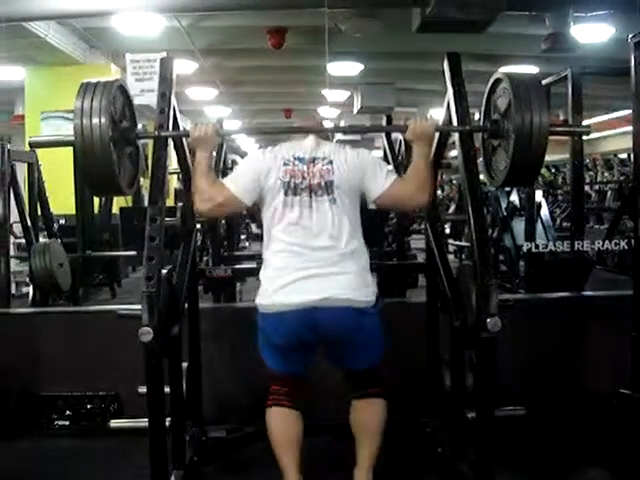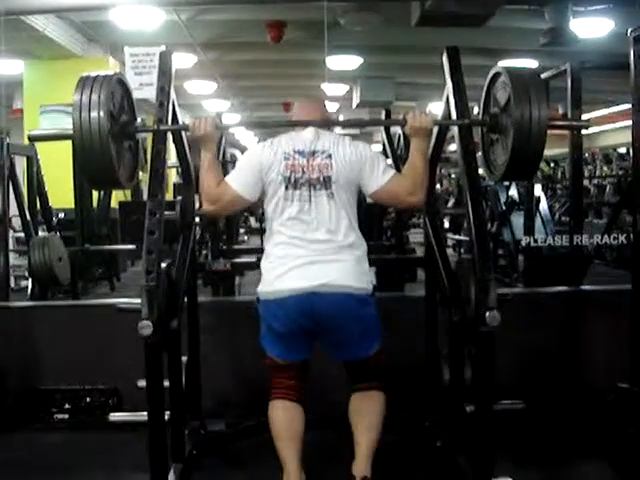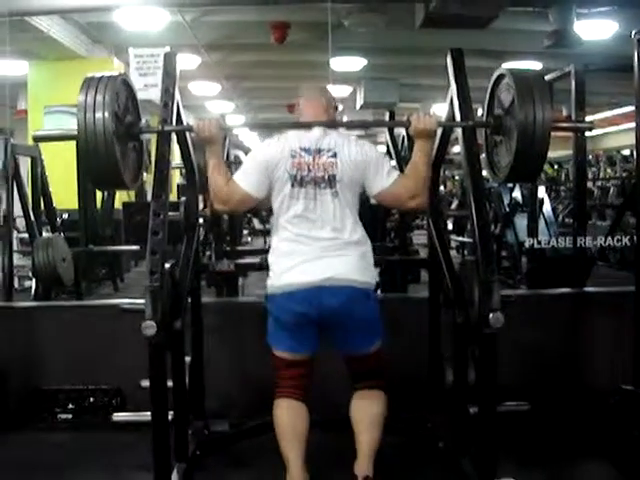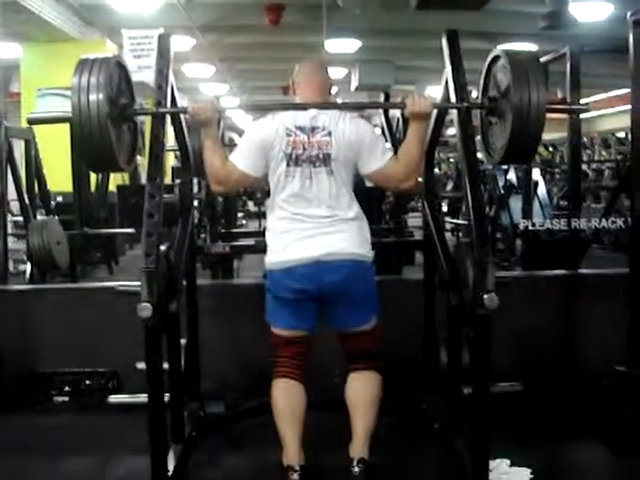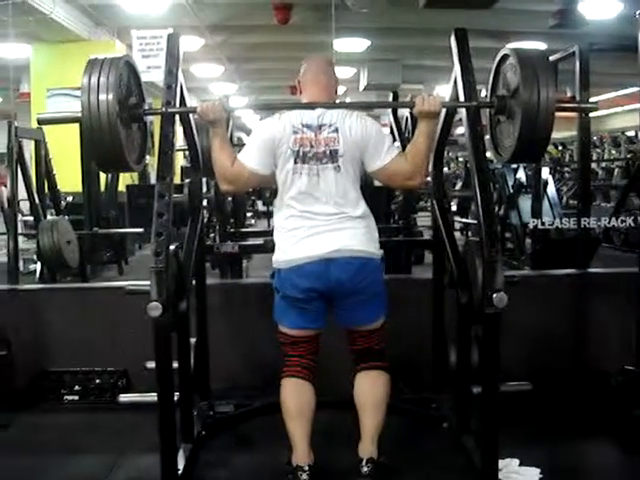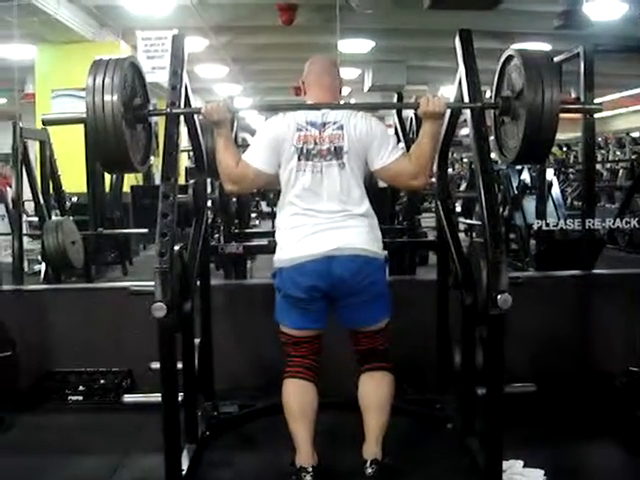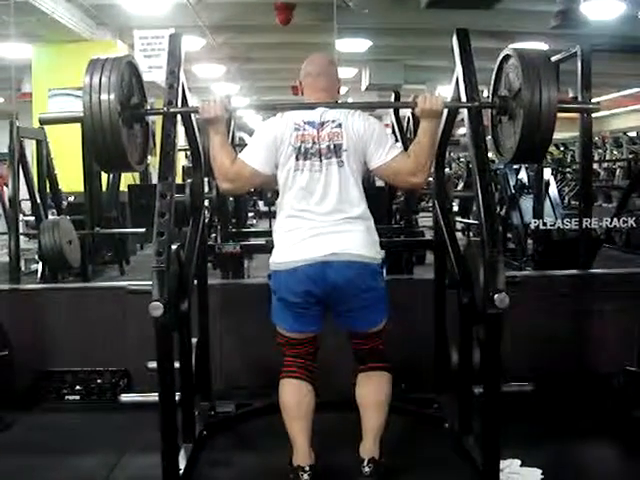
dt=0.2s
person 1, frame 1
left shoulder: (264, 159)
right shoulder: (355, 158)
left elbow: (207, 204)
right elbow: (416, 196)
left wrist: (203, 151)
right wrist: (421, 145)
left hip: (281, 304)
right hip: (348, 301)
left knee: (283, 392)
right knee: (367, 386)
person 1, frame 2
left shoulder: (264, 153)
right shoulder: (354, 151)
left elbow: (214, 203)
right elbow: (411, 195)
left wrist: (207, 148)
right wrist: (419, 140)
left hip: (283, 292)
right hip: (346, 289)
left knee: (286, 384)
right knee: (367, 378)
person 1, frame 3
left shoulder: (271, 150)
right shoulder: (359, 150)
left elbow: (225, 201)
right elbow: (412, 197)
left wrist: (213, 148)
right wrist: (423, 143)
left hip: (290, 288)
right hip: (351, 284)
left knee: (291, 383)
right knee: (367, 377)
person 1, frame 4
left shoulder: (266, 128)
right shoulder: (354, 127)
left elbow: (221, 181)
right elbow: (403, 178)
left wrist: (208, 129)
right wrist: (418, 123)
left hip: (288, 264)
right hip: (348, 261)
left knee: (288, 363)
right knee: (362, 357)
person 1, frame 5
left shoulder: (273, 128)
right shoulder: (361, 126)
left elbow: (230, 180)
right elbow: (411, 176)
left wrist: (217, 129)
right wrist: (427, 123)
left hip: (296, 263)
right hip: (356, 258)
left knee: (297, 363)
right knee: (370, 356)
person 1, frame 6
left shoulder: (278, 127)
right shoulder: (364, 125)
left elbow: (235, 181)
right elbow: (415, 176)
left wrist: (221, 129)
right wrist: (431, 123)
left hip: (298, 261)
right hip: (359, 257)
left knee: (300, 362)
right knee: (374, 357)
person 1, frame 7
left shoulder: (276, 128)
right shoulder: (362, 125)
left elbow: (230, 180)
right elbow: (414, 175)
left wrist: (217, 128)
right wrist: (429, 121)
left hip: (294, 264)
right hip: (355, 260)
left knee: (297, 362)
right knee: (372, 357)
